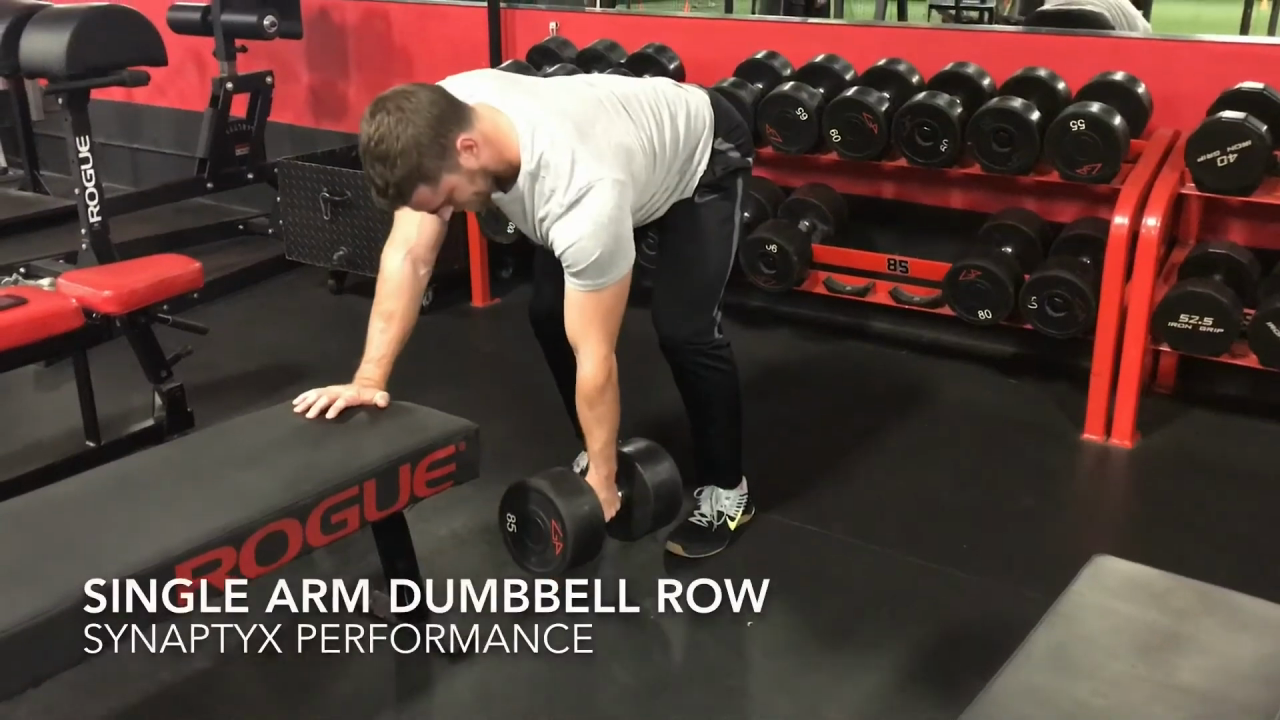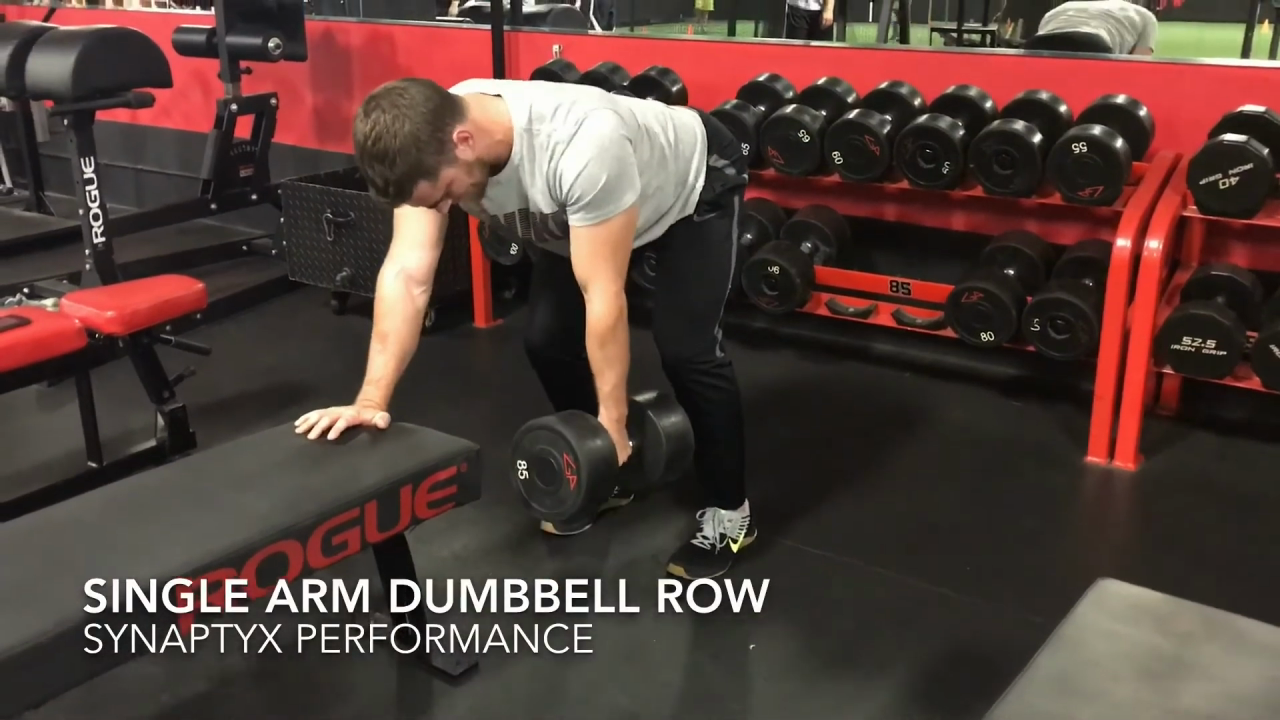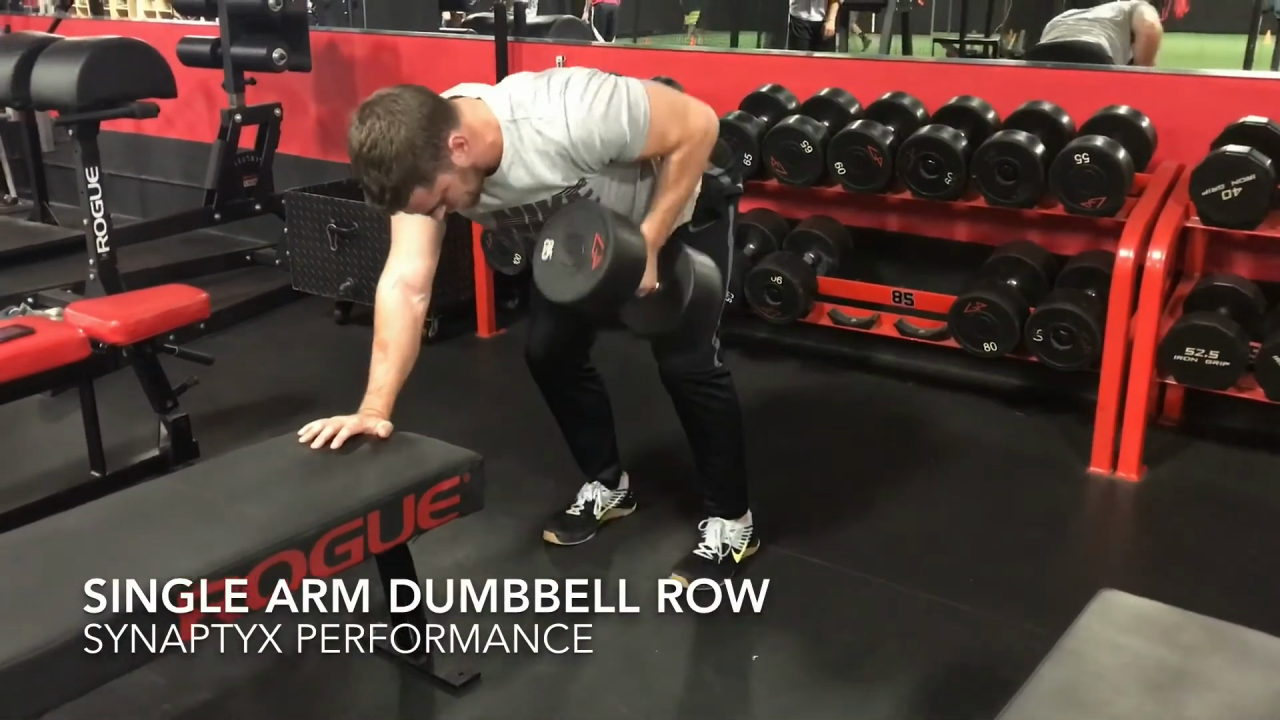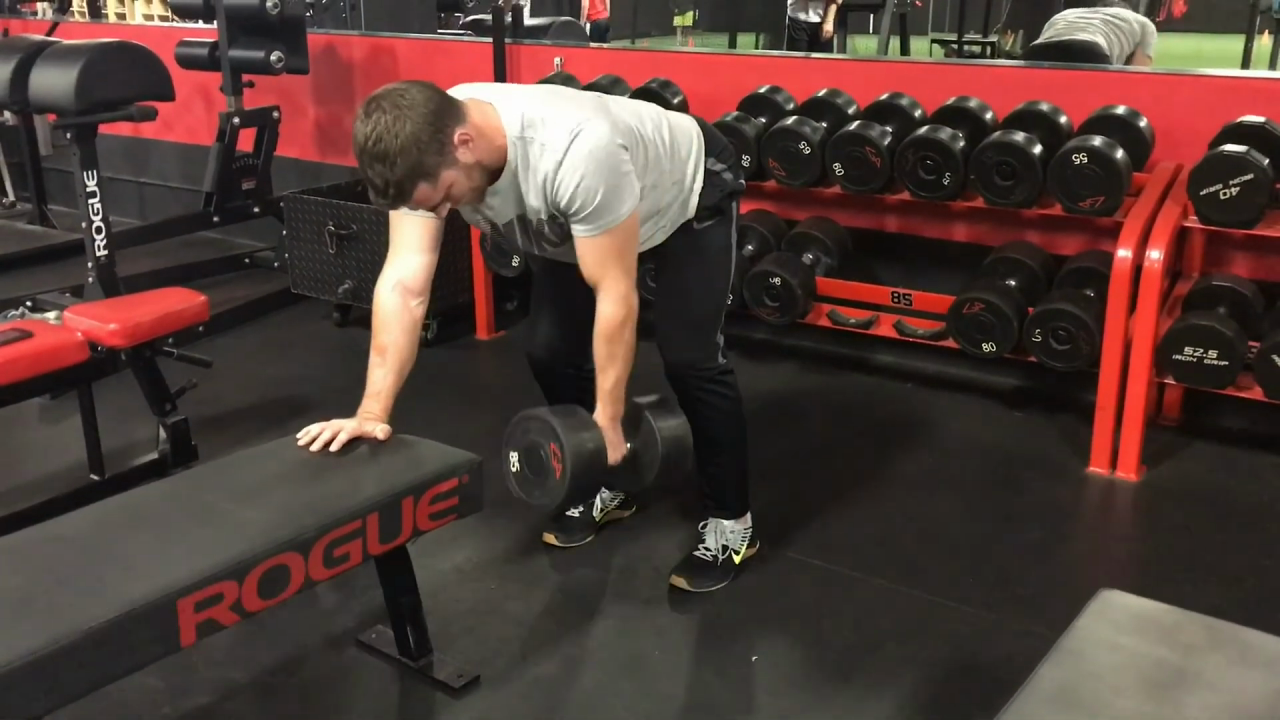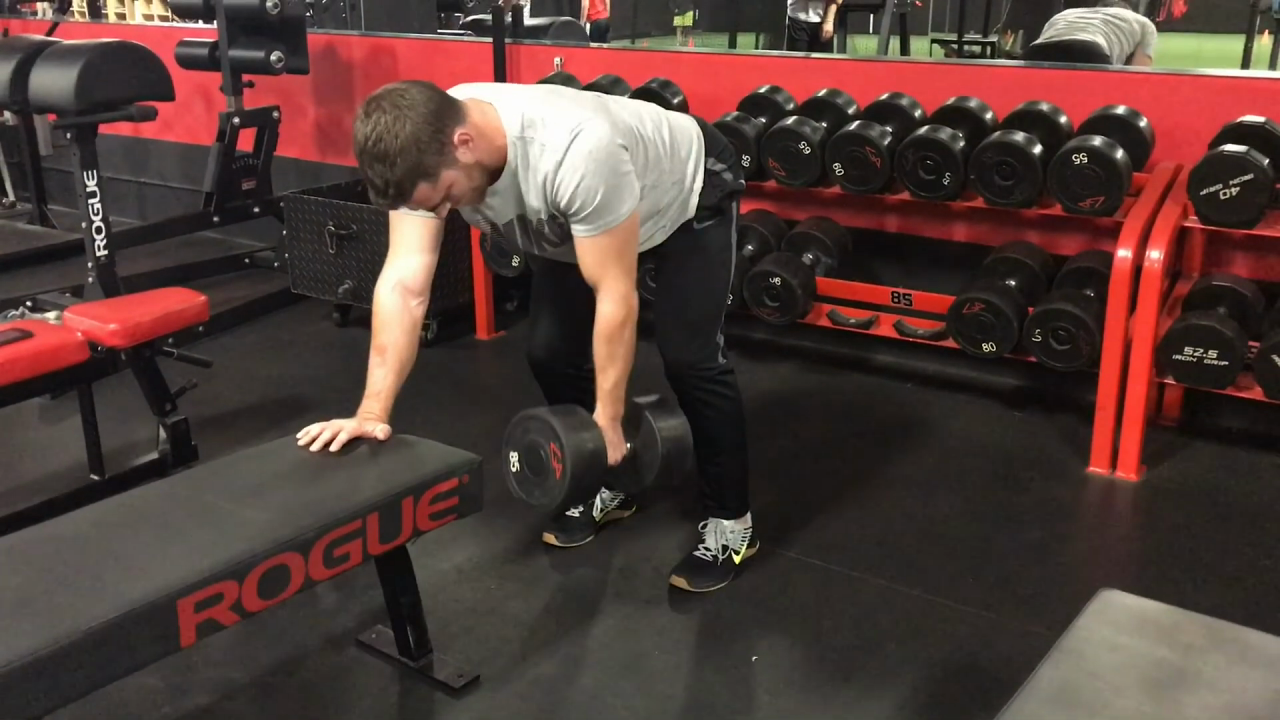
dt=1s
person 1, frame 1
left shoulder: (583, 192)
right shoulder: (437, 122)
left elbow: (595, 356)
right elbow: (409, 255)
left wrist: (602, 479)
right wrist: (369, 379)
left hip: (701, 153)
right hip: (629, 132)
left knee: (682, 329)
right knee: (549, 315)
left ankle: (726, 489)
right ankle: (600, 451)
person 1, frame 2
left shoulder: (582, 145)
right shoulder: (428, 143)
left elbow: (603, 297)
right elbow: (408, 274)
left wrist: (613, 423)
right wrist: (372, 400)
left hip: (695, 183)
left knee: (684, 351)
right knee: (547, 341)
left ankle: (729, 512)
person 1, frame 3
left shoulder: (572, 115)
right shoulder: (421, 152)
left elbow: (698, 126)
right elbow: (406, 284)
left wrist: (646, 245)
right wrist: (374, 409)
left hip: (684, 199)
left knee: (685, 362)
right knee: (548, 352)
left ankle: (731, 522)
right ankle: (607, 484)
person 1, frame 4
left shoulder: (576, 153)
right shoulder: (424, 151)
left elbow: (615, 296)
right elbow: (404, 284)
left wrist: (607, 420)
right wrist: (372, 412)
left hip: (689, 192)
left knee: (687, 358)
right knee: (550, 352)
left ankle: (731, 522)
right ankle: (605, 487)
person 1, frame 5
left shoulder: (575, 153)
right shoulder: (424, 152)
left elbow: (615, 296)
right elbow: (404, 285)
left wrist: (607, 420)
right wrist: (372, 412)
left hip: (688, 191)
left knee: (687, 357)
right knee: (550, 352)
left ankle: (730, 521)
right ankle: (606, 486)
